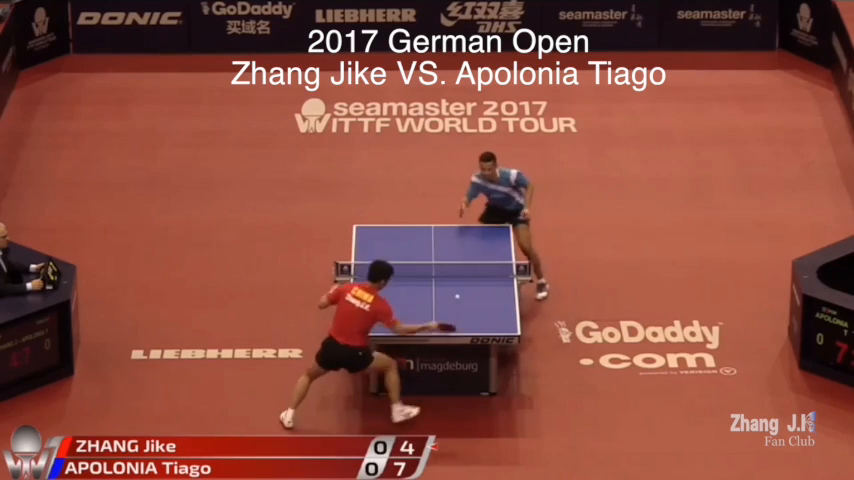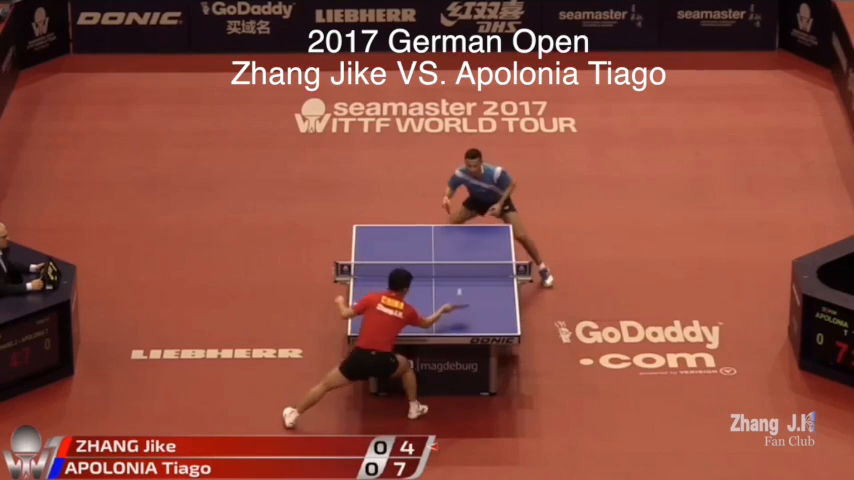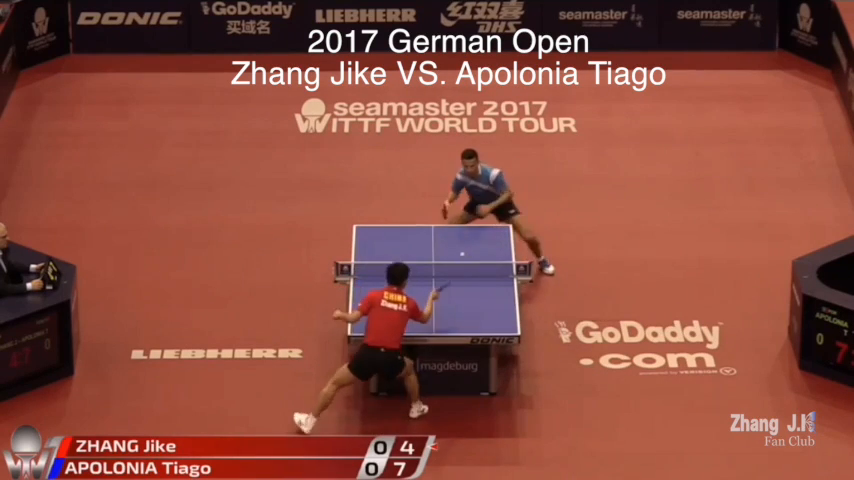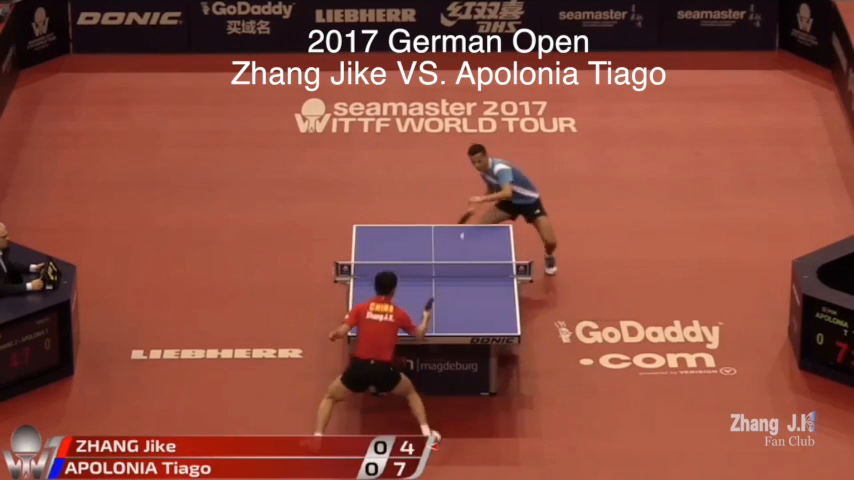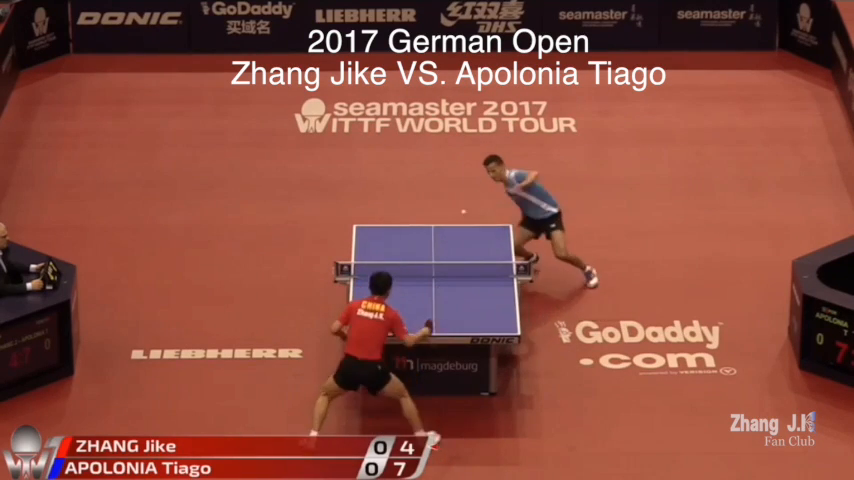
dt=0.2s
person 1, frame 1
left shoulder: (346, 289)
right shoulder: (380, 304)
left elbow: (322, 304)
right elbow: (400, 330)
left wrist: (331, 292)
right wrist: (425, 326)
left hip: (332, 347)
right hip: (354, 353)
left knee: (308, 375)
right knee: (391, 365)
left ankle: (289, 415)
right ankle: (398, 411)
person 1, frame 2
left shoulder: (372, 299)
right shoulder: (407, 310)
left elbow: (345, 314)
right elbow: (426, 324)
left wrist: (340, 302)
right wrist: (442, 311)
left hip: (360, 357)
right hip: (382, 362)
left knee: (325, 385)
right knee: (406, 366)
left ankle: (293, 416)
right ankle: (414, 407)
person 1, frame 3
left shoulder: (374, 296)
right shoulder: (410, 303)
left elbow: (353, 318)
right elbow: (425, 318)
left wrist: (339, 315)
right wrist: (432, 300)
left hip: (368, 354)
right hip: (391, 358)
left knee: (334, 384)
right knee: (409, 370)
left ankle: (309, 421)
right ankle: (416, 408)
person 1, frame 4
left shoulder: (361, 308)
right shoulder: (399, 314)
left elbow: (342, 332)
right elbow: (419, 334)
left wrist: (334, 334)
right wrist: (427, 318)
left hip: (359, 368)
right hip: (383, 370)
left knee: (329, 397)
right knee: (410, 392)
left ankle: (317, 436)
right ankle: (427, 432)
person 1, frame 5
left shoulder: (355, 306)
right shoulder: (391, 314)
left elbow: (334, 329)
right elbow: (409, 341)
left wrist: (346, 336)
right wrist: (424, 332)
left hip: (349, 366)
right hip: (373, 369)
left knee: (325, 395)
right knee: (403, 395)
left ankle: (314, 435)
right ankle: (421, 434)
person 2, frame 1
left shoulder: (511, 175)
right shoulder: (477, 180)
left elbow: (529, 186)
right elbow: (467, 198)
left wrist: (526, 207)
right wrist: (463, 205)
left hip: (515, 209)
right hip: (495, 208)
left knee: (525, 247)
left ankle: (541, 282)
person 2, frame 2
left shoulder: (496, 172)
right shoulder: (460, 174)
left elbow: (512, 184)
right elbow: (450, 188)
left wrist: (500, 204)
right wrist: (446, 198)
left hip: (498, 201)
right hip: (477, 199)
left knee: (520, 236)
right knee: (452, 224)
left ankle: (543, 269)
person 2, frame 3
left shoulder: (493, 174)
right shoulder: (461, 177)
left elbow: (508, 194)
right elbow: (454, 192)
left wrist: (491, 207)
right wrist: (447, 202)
left hip: (501, 202)
right hip: (478, 202)
left knee: (529, 237)
left ankle: (541, 260)
person 2, frame 4
left shoulder: (501, 169)
right shoulder: (484, 172)
left elbow: (508, 193)
left wrist: (481, 199)
right wrist: (474, 205)
left hip: (530, 201)
right hip: (509, 202)
left knee: (550, 241)
right knee: (481, 225)
left ankle: (549, 257)
person 2, frame 5
left shoulder: (516, 176)
right shoulder: (508, 188)
left elbow: (534, 174)
left wrist: (521, 186)
left hip: (550, 215)
right hip: (531, 218)
left knee: (561, 255)
left ankle: (588, 270)
right ankle: (531, 258)
